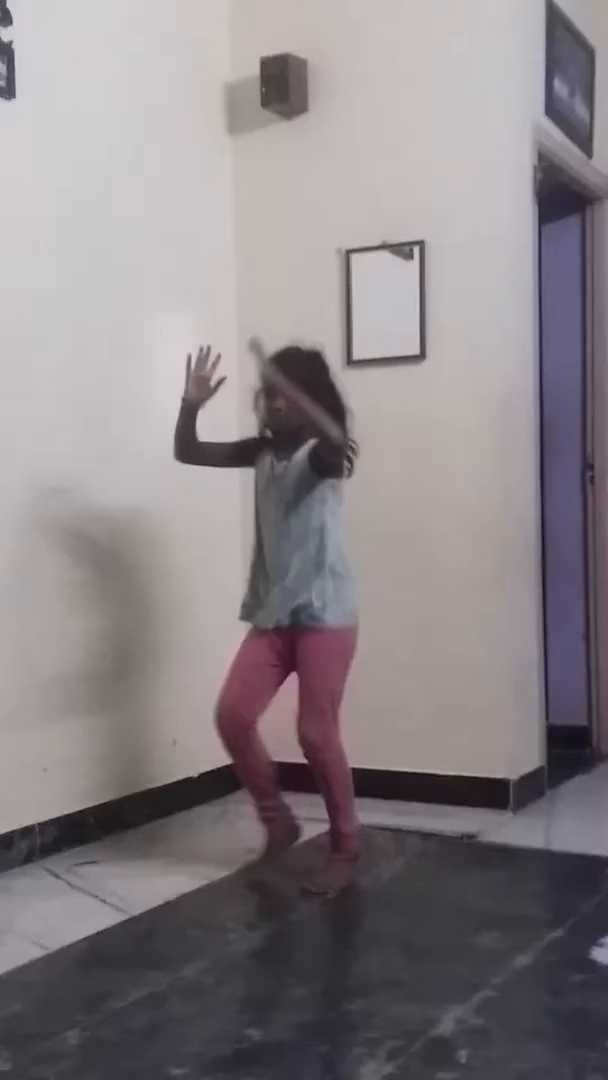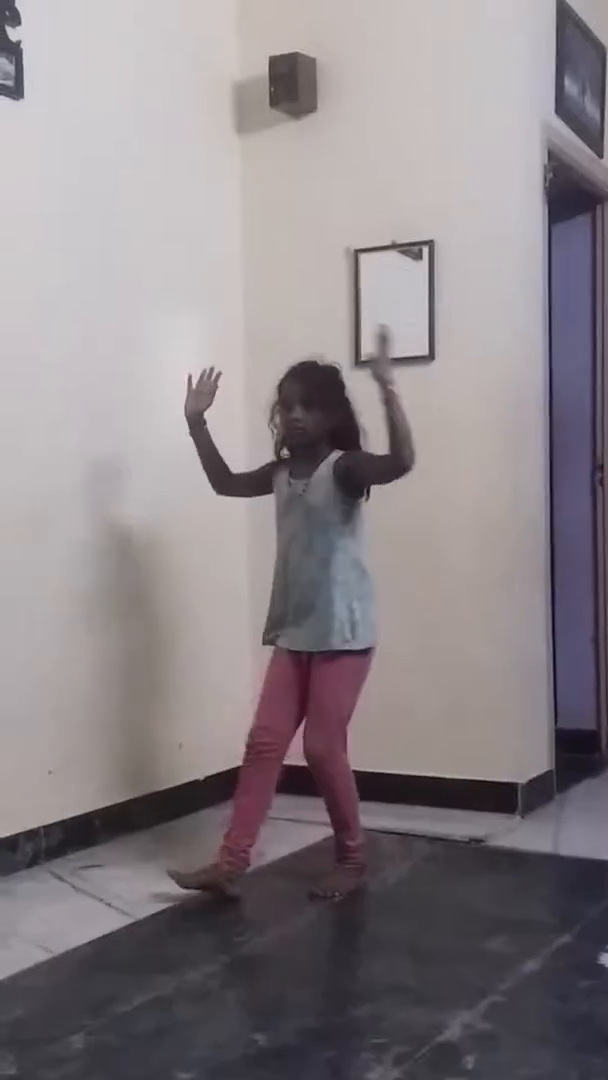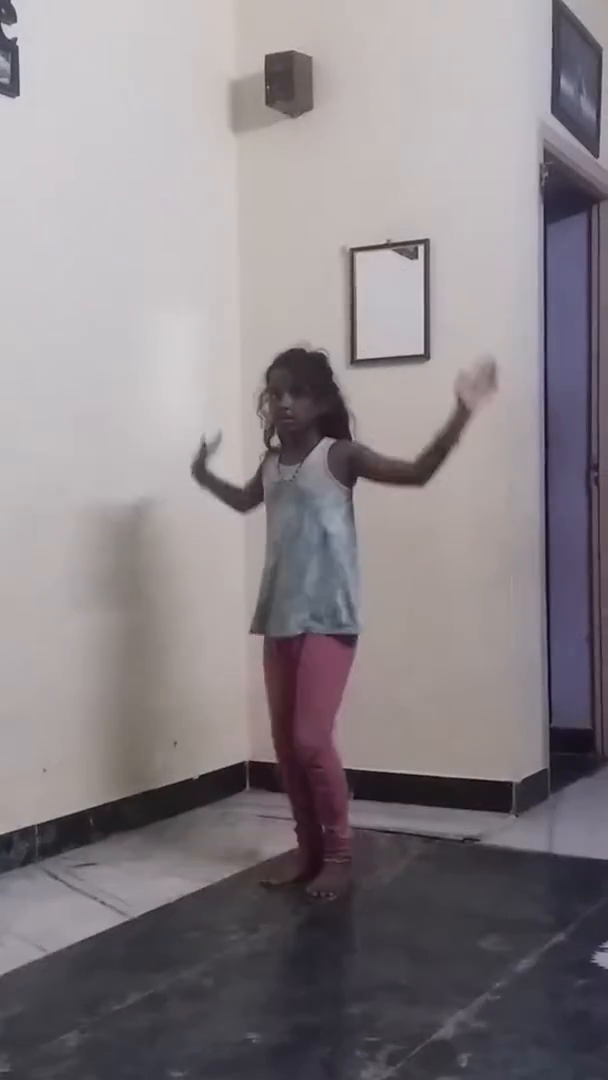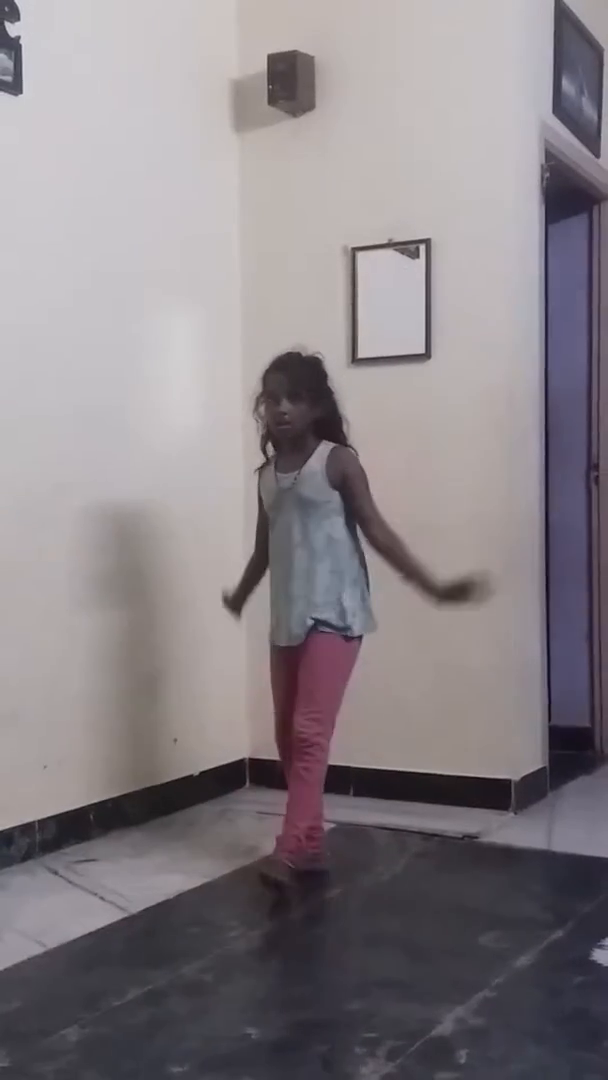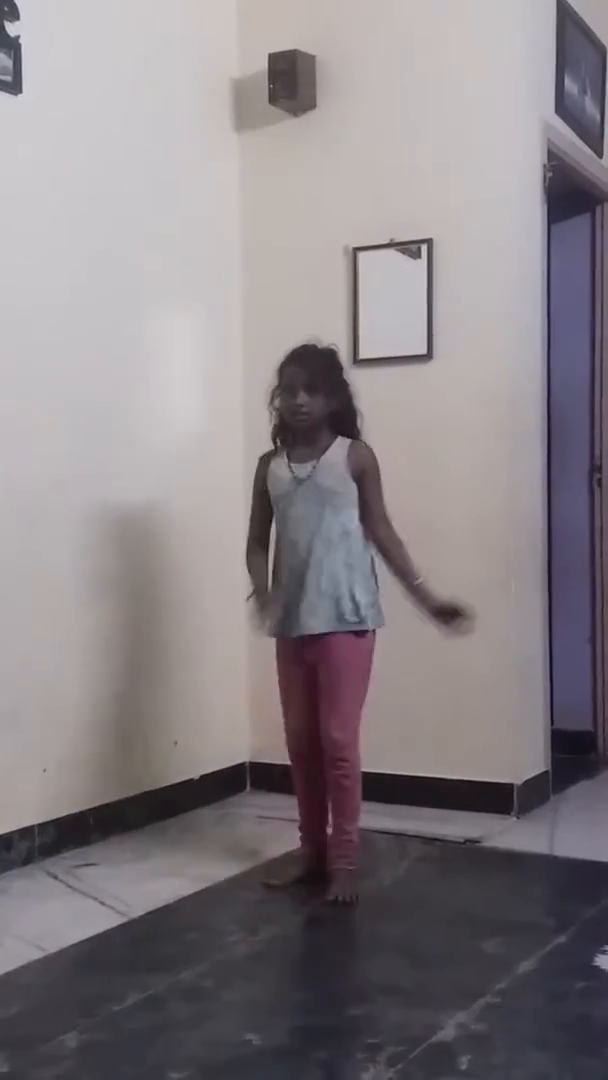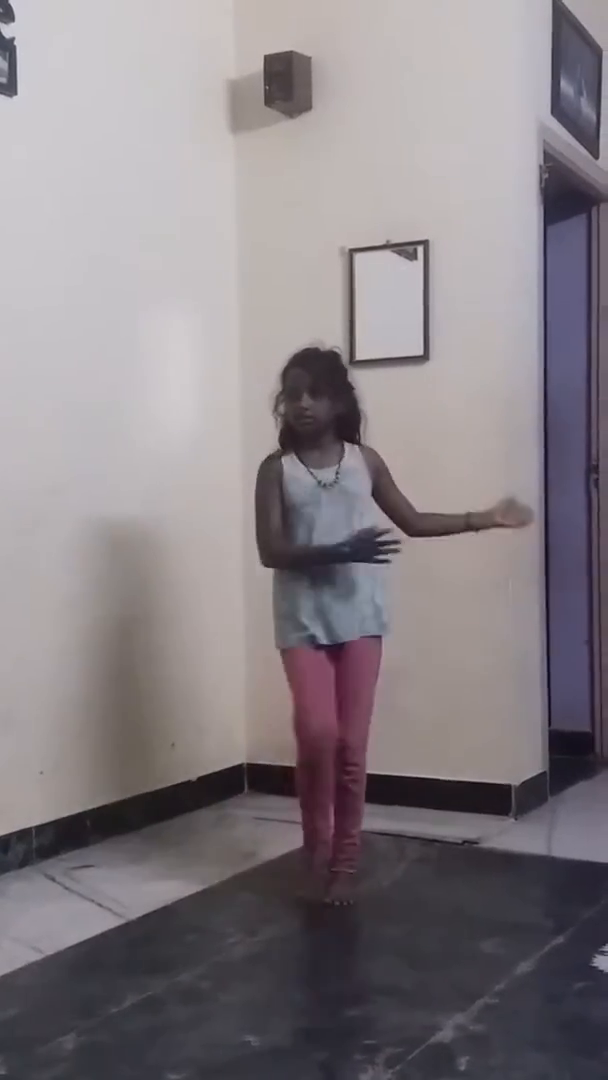
dt=0.3s
person 1, frame 1
left shoulder: (323, 453)
right shoulder: (260, 453)
left elbow: (338, 439)
right elbow: (188, 453)
left wrist: (288, 382)
right wrist: (191, 406)
left hip: (324, 612)
right hip: (272, 612)
left knee: (316, 733)
right knee: (232, 713)
left ankle: (346, 849)
right ankle: (278, 820)
person 1, frame 2
left shoulder: (347, 468)
right shoulder: (280, 472)
left elbow: (402, 460)
right elbow: (225, 483)
left wrist: (386, 386)
right wrist: (197, 420)
left hip: (344, 633)
right hip: (291, 631)
left knee: (324, 749)
right knee: (263, 743)
left ankle: (352, 859)
right ankle: (231, 863)
person 1, frame 3
left shoulder: (337, 455)
right shoulder: (269, 462)
left elbow: (415, 473)
left wrist: (460, 415)
right wrist: (206, 476)
left hip: (327, 616)
right hip: (278, 616)
left knee: (311, 738)
right knee: (285, 742)
left ankle: (339, 854)
right ankle: (311, 848)
person 1, frame 4
left shoulder: (337, 461)
right shoulder: (266, 473)
left elbow: (377, 533)
left wrist: (432, 586)
right wrist: (242, 592)
left hip: (333, 616)
right hip: (287, 620)
left knee: (309, 733)
right knee: (289, 738)
left ankle: (289, 851)
right ankle: (311, 845)
person 1, frame 5
left shoulder: (354, 456)
right shoulder: (268, 466)
left elbow: (381, 534)
right elbow: (256, 543)
left wrist: (425, 597)
right wrist: (260, 587)
left hip: (346, 617)
right hip: (291, 620)
left knee: (337, 740)
right knee: (301, 742)
left ankle: (343, 862)
right ankle: (315, 850)
person 1, frame 6
left shoulder: (365, 461)
right shoulder: (275, 469)
left elbow: (412, 521)
right elbow: (270, 550)
left wrist: (484, 519)
right wrist: (337, 551)
left hip: (359, 620)
right hip: (301, 623)
left knee: (352, 747)
right knee: (317, 733)
left ankle: (343, 865)
right ankle: (316, 847)
